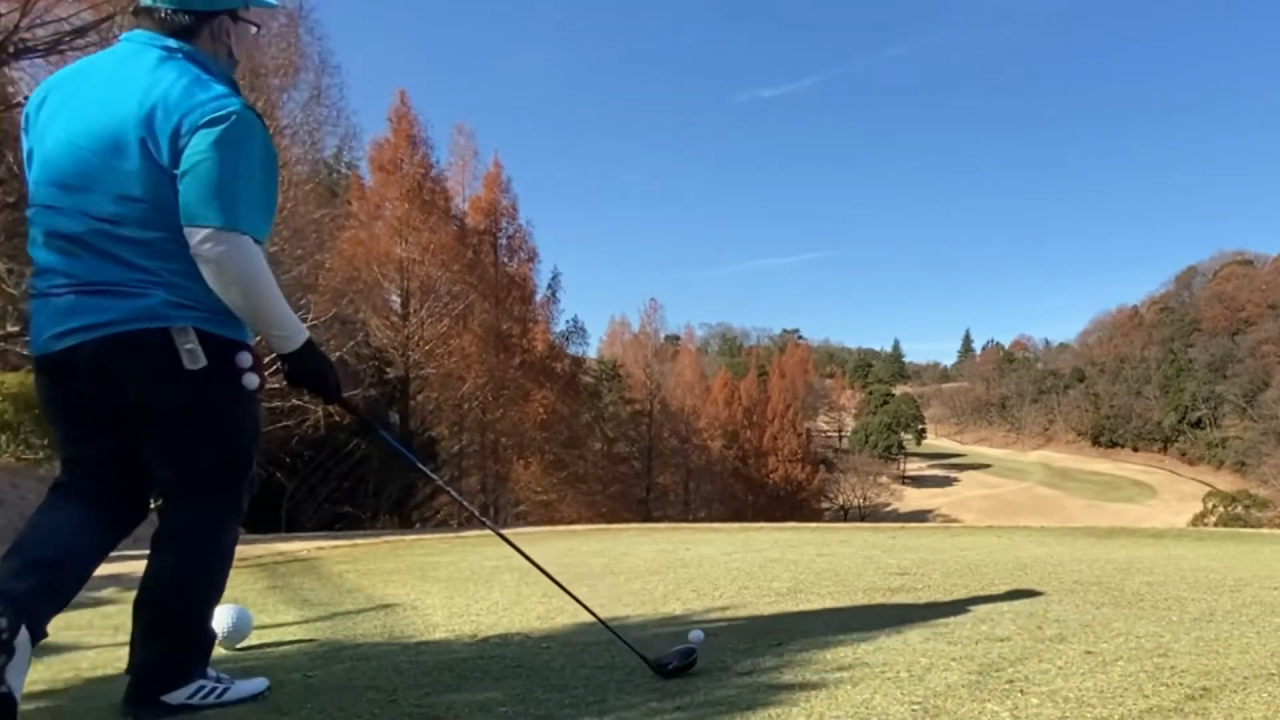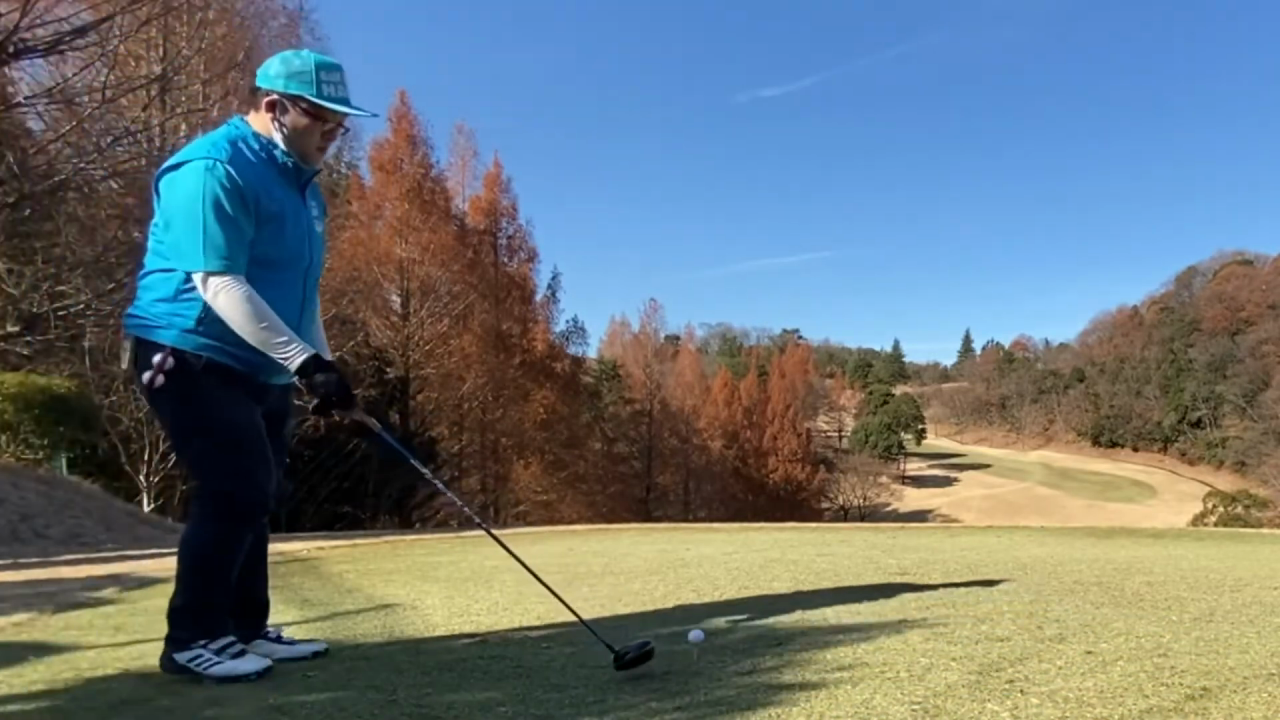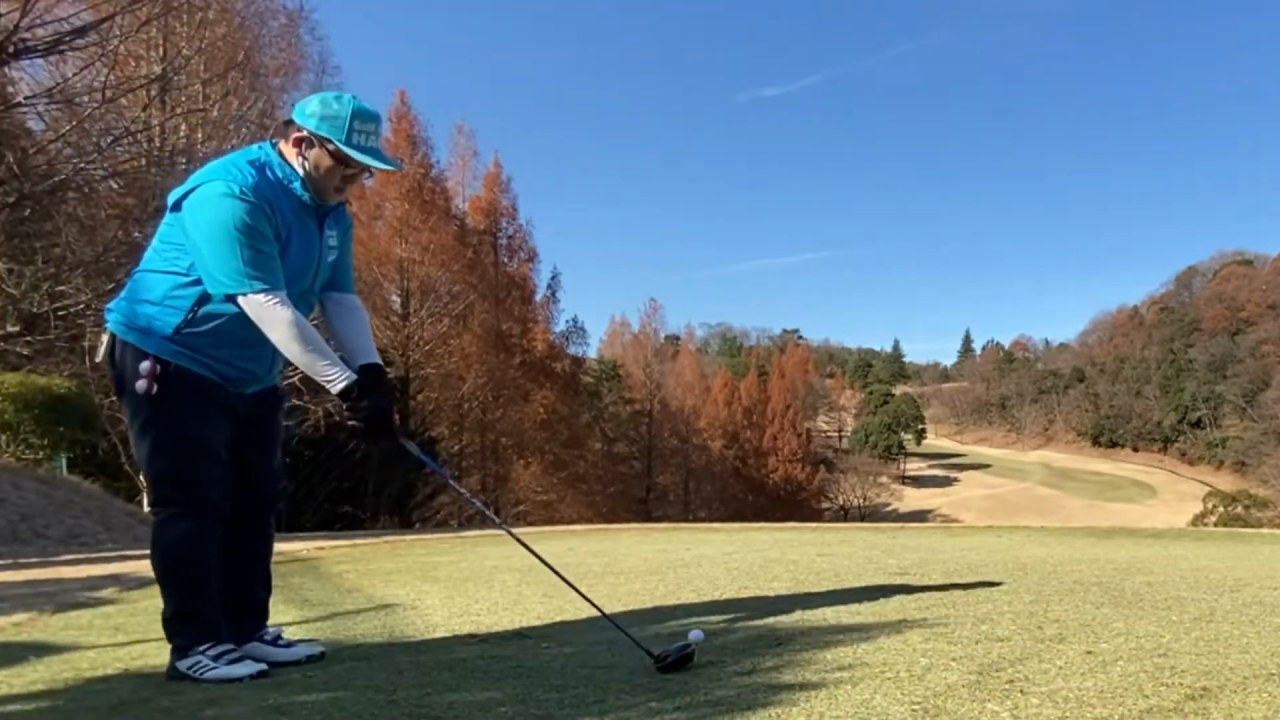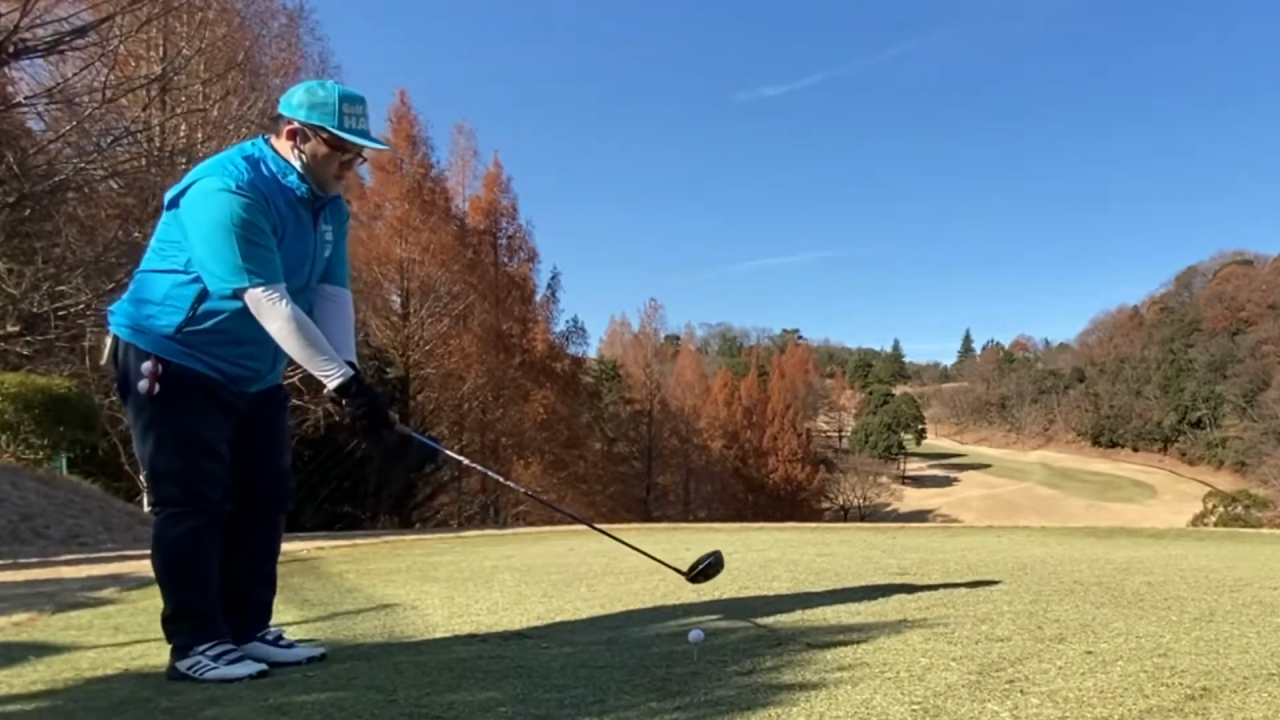
dt=0.7s
person 1, frame 1
right shoulder: (212, 108)
right elbow: (218, 244)
right wrist: (294, 344)
left hip: (68, 338)
right hip: (181, 344)
left knee: (92, 501)
right knee: (199, 511)
person 1, frame 2
left shoulder: (300, 180)
right shoulder: (213, 169)
left elbow: (300, 281)
right elbow: (221, 285)
left wrist: (317, 360)
right wrist: (305, 360)
left hip: (259, 370)
right hip: (191, 360)
left knee: (252, 501)
right knee: (230, 497)
left ankle: (243, 629)
right ankle: (193, 638)
person 1, frame 3
left shoulder: (331, 211)
right shoulder: (232, 193)
left elbow: (340, 298)
right elbow: (268, 306)
left wrist: (370, 369)
right wrist: (345, 385)
left hip: (249, 375)
right hip: (170, 363)
left knee: (254, 501)
right knee: (193, 503)
left ankle: (244, 631)
right ankle: (195, 643)
person 1, frame 4
left shoulder: (328, 205)
right shoulder: (229, 189)
left elbow: (332, 295)
right elbow: (269, 303)
left wrist: (350, 378)
right wrist: (342, 383)
left hip: (251, 375)
right hip: (173, 362)
left knee: (262, 501)
right knee: (195, 504)
left ankle: (246, 630)
right ankle: (197, 644)
